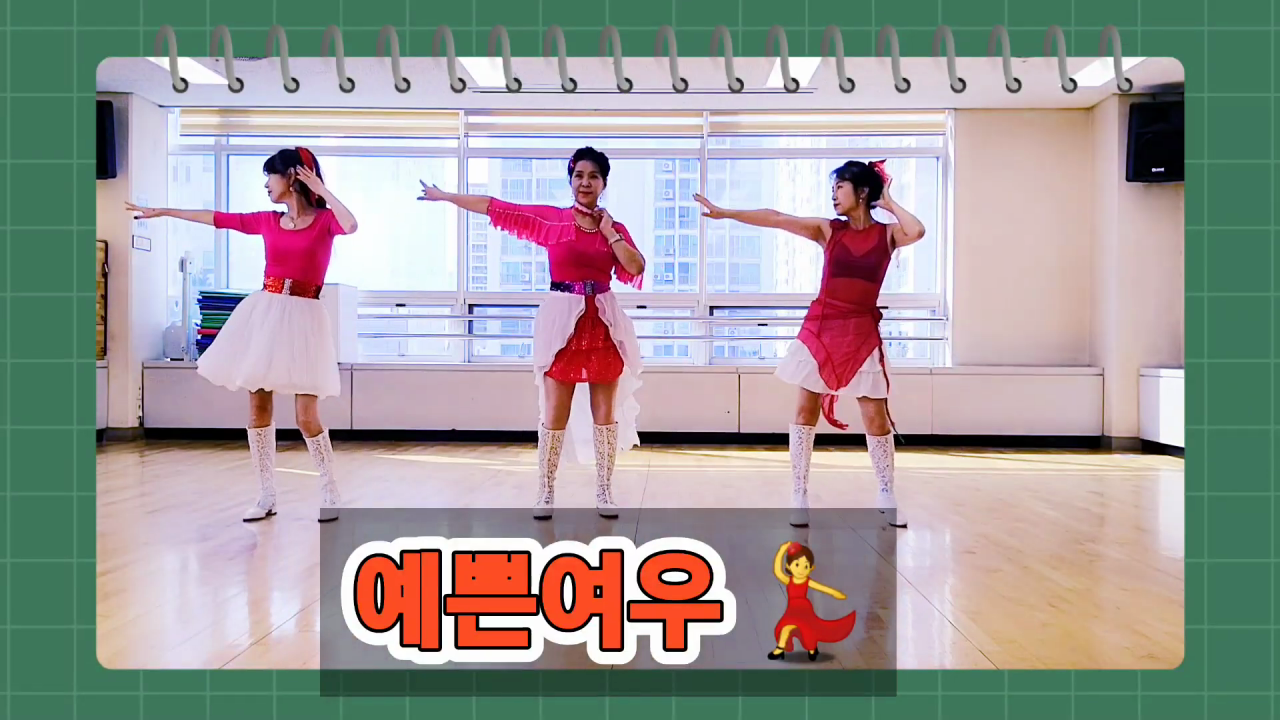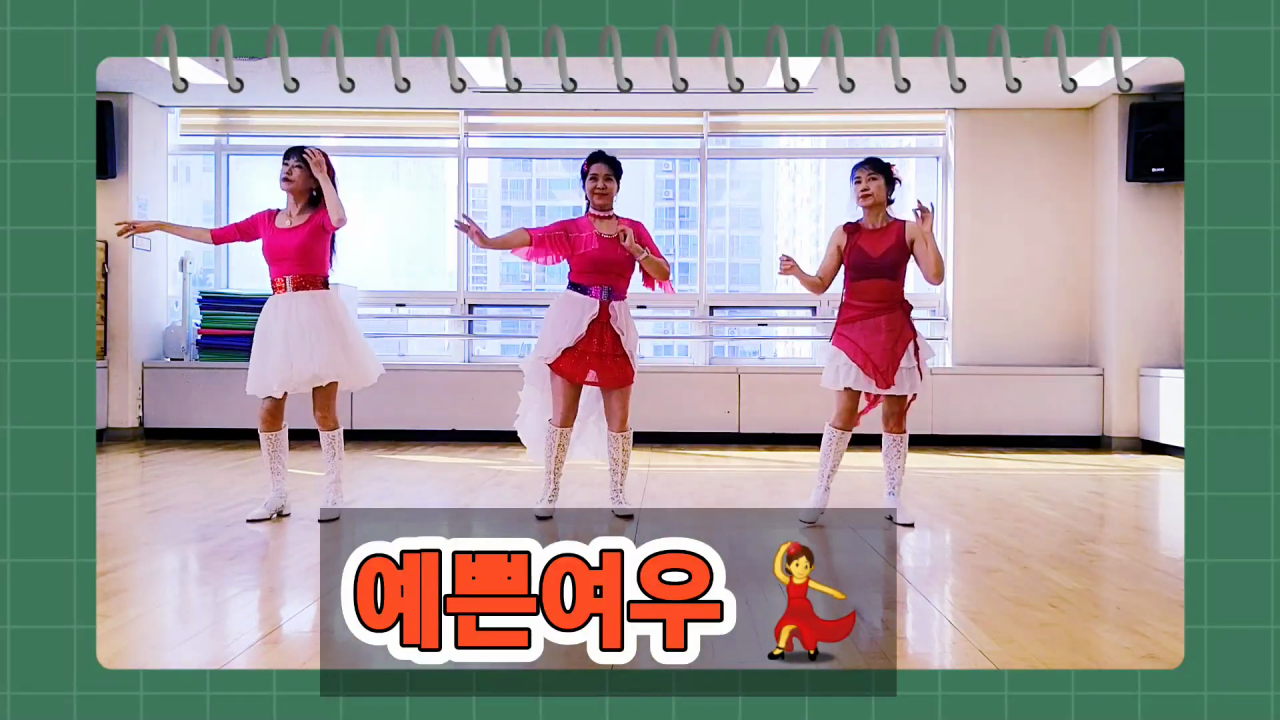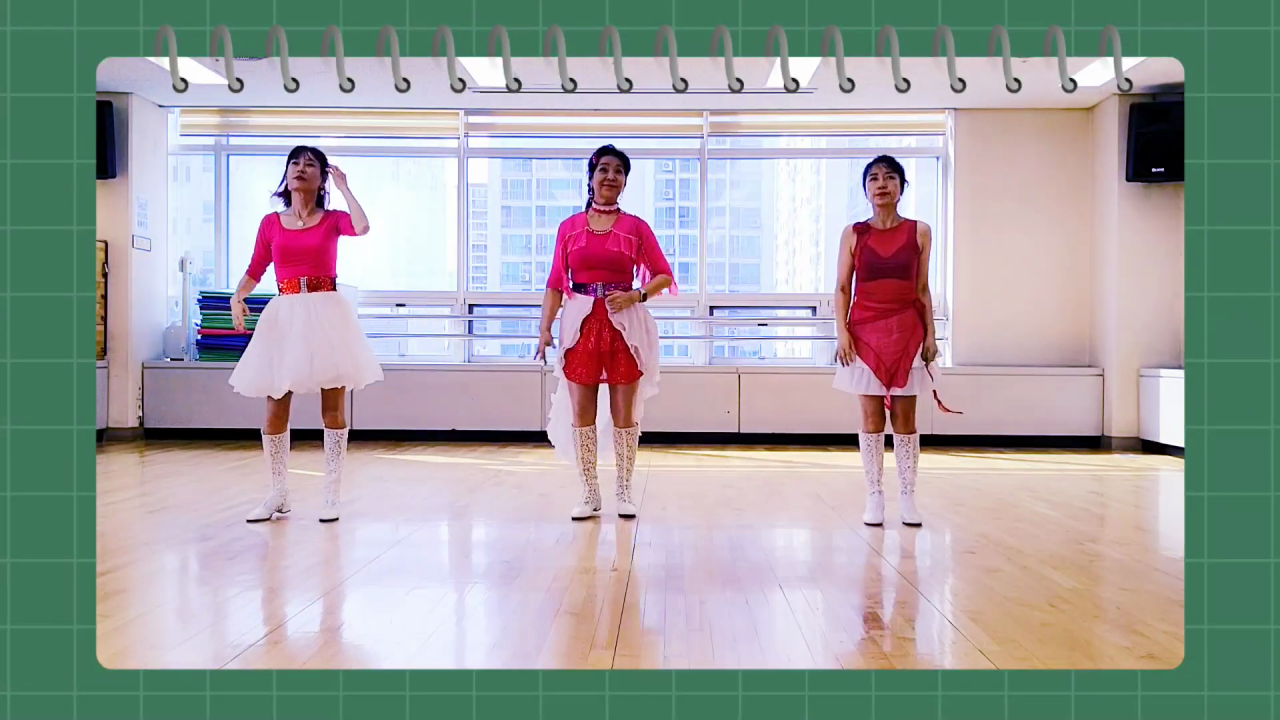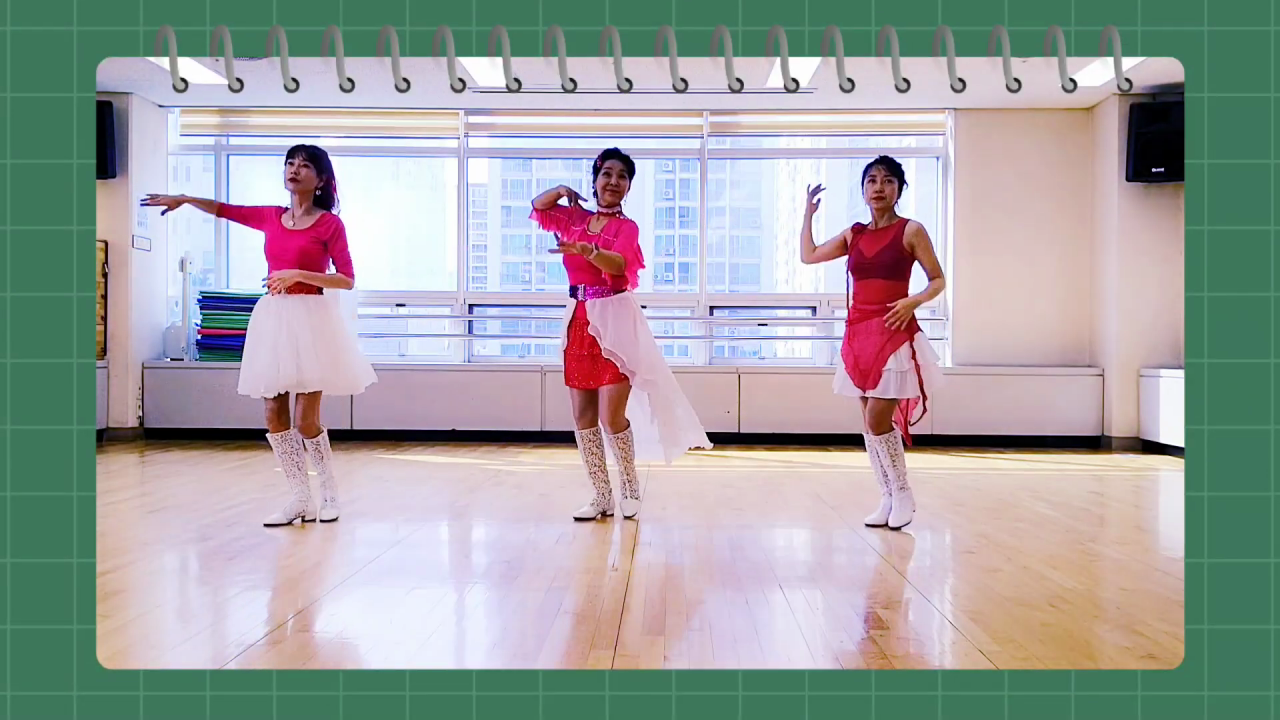
dt=0.4s
person 1, frame 1
left shoulder: (325, 220)
right shoulder: (267, 221)
left elbow: (351, 226)
right elbow: (217, 218)
left wrist: (322, 190)
right wrist: (161, 211)
left hip: (302, 317)
right hip: (263, 313)
left knee: (306, 418)
right knee: (258, 409)
left ankle: (330, 493)
right ankle: (267, 494)
person 1, frame 2
left shoulder: (320, 217)
right shoulder: (265, 220)
left elbow: (339, 220)
right elbow: (214, 236)
left wrist: (322, 175)
right wrist: (158, 226)
left hip: (319, 312)
right hip: (281, 314)
left knee: (325, 410)
right knee: (269, 411)
left ankle: (333, 494)
right ankle: (278, 496)
person 1, frame 3
left shoulder: (333, 219)
right shoulder: (271, 223)
left elbow: (363, 228)
right elbow: (254, 272)
left wrist: (344, 187)
right wrist: (237, 300)
left hip: (326, 314)
right hip: (284, 316)
left knee: (333, 410)
right knee: (275, 414)
left ankle: (331, 494)
right ankle: (278, 493)
person 1, frame 4
left shoulder: (330, 223)
right shoulder: (269, 216)
left elbow: (347, 279)
right elbow: (222, 209)
left wrist: (299, 275)
right wrist: (183, 198)
left hip: (309, 316)
right hip: (271, 316)
left knee: (307, 420)
right knee: (276, 418)
left ankle: (328, 492)
right ankle: (298, 498)
person 2, frame 1
left shoulder: (616, 229)
right shoulder: (550, 219)
left elbow: (636, 268)
right elbow: (494, 207)
left wrist: (608, 231)
right wrist: (445, 196)
left hip: (603, 323)
right hip: (562, 320)
left knee: (605, 413)
right knee: (554, 415)
left ankle: (604, 491)
right ankle: (546, 492)
person 2, frame 2
left shoulder: (634, 229)
right shoulder: (568, 228)
left elbow: (662, 273)
right elbow: (531, 239)
left wrist: (634, 250)
right wrist: (489, 242)
left hip: (613, 327)
right hip: (570, 323)
left knee: (618, 419)
right knee: (562, 414)
left ankle: (617, 492)
right ankle: (550, 492)
person 2, frame 3
left shoulder: (636, 226)
right shoulder: (570, 227)
left elbow: (663, 275)
right elbow: (556, 281)
left wrist: (641, 295)
right wrist: (545, 330)
left hip: (628, 324)
right hip: (582, 322)
left knee: (626, 413)
right knee: (581, 416)
left ankle: (623, 492)
right ankle: (590, 494)
person 2, frame 4
left shoulder: (626, 227)
right shoulder: (578, 219)
left elbow: (623, 264)
right elbow: (540, 211)
left wrist: (589, 248)
right wrist: (559, 195)
left hip: (614, 323)
right hip: (578, 323)
left knee: (612, 416)
right knee: (583, 417)
left ankle: (630, 488)
right ankle: (600, 495)
person 3, frame 1
left shoulder: (888, 233)
right shoulder: (828, 229)
left elbow: (916, 232)
right elbow: (774, 218)
left wrist: (890, 205)
right wrist: (725, 213)
left hip: (862, 333)
right hip: (821, 329)
left knee: (876, 419)
right knee: (805, 413)
left ankle: (887, 495)
right ankle: (799, 493)
person 3, frame 2
left shoulder: (907, 230)
right shoulder: (844, 234)
left elbow: (935, 277)
right elbow: (820, 284)
left wrist: (927, 231)
right wrist: (796, 273)
left hip: (895, 330)
right hip: (851, 330)
left knee: (895, 418)
right knee: (844, 415)
left ankle: (893, 497)
right ankle: (821, 490)
person 3, frame 3
left shoulder: (919, 232)
right shoulder: (853, 235)
left elbow: (922, 290)
right elbow: (843, 288)
left wrist: (931, 333)
right wrist: (842, 332)
left hip: (907, 331)
right hip: (865, 332)
left knee: (905, 418)
right knee: (871, 418)
left ankle: (907, 496)
right ankle: (874, 495)
person 3, frame 4
left shoulder: (911, 231)
right shoulder: (853, 234)
left elbow: (937, 279)
right elbow: (809, 255)
left wrist: (911, 300)
right wrist: (807, 217)
left hip: (896, 336)
right hip: (858, 334)
left knee: (880, 420)
right knee: (872, 423)
left ankle: (902, 494)
right ankle: (889, 499)
